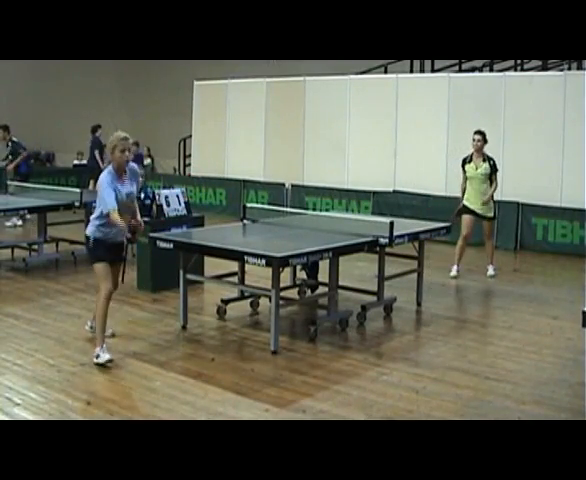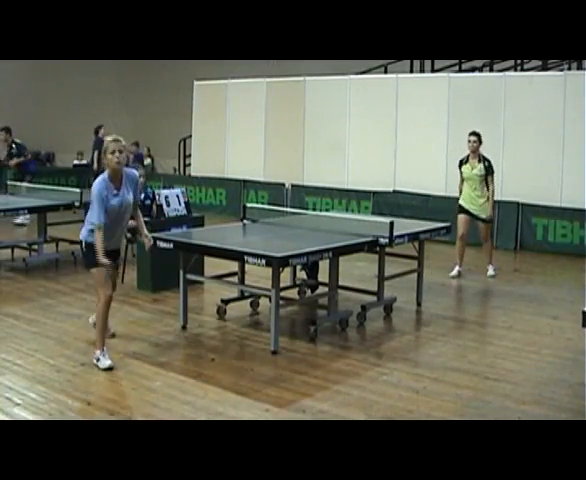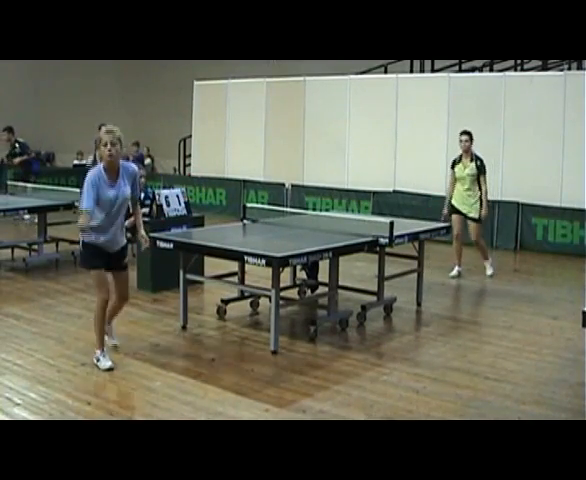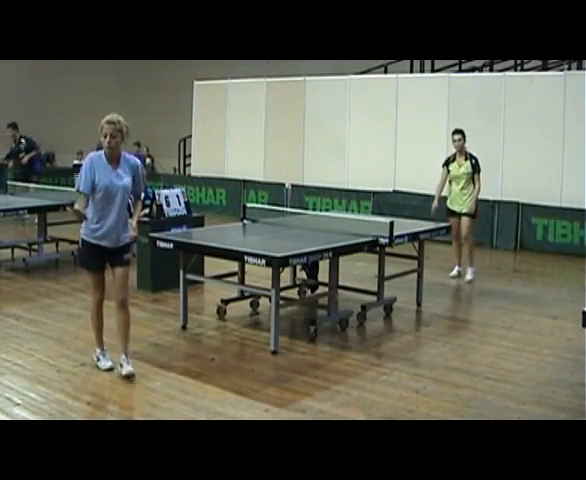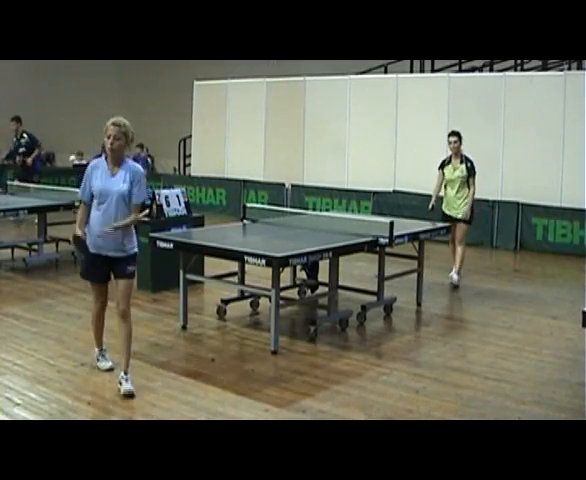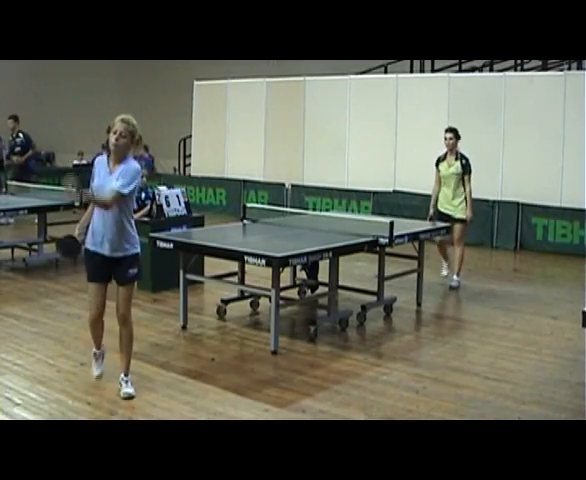
dt=0.2s
person 1, frame 1
left shoulder: (133, 170)
right shoulder: (106, 179)
right elbow: (112, 213)
left wrist: (137, 217)
right wrist: (121, 223)
left hip: (117, 237)
right hip: (98, 236)
left knee: (112, 286)
right knee: (106, 289)
left ankle: (95, 323)
right ankle: (100, 348)
person 1, frame 2
left shoulder: (132, 177)
right shoulder: (99, 186)
left elbow: (134, 207)
right elbow: (98, 227)
left wrist: (143, 230)
right wrist: (100, 256)
left hip: (114, 243)
right hip: (93, 242)
left knee: (110, 289)
right knee: (106, 294)
left ankle: (97, 319)
right ankle: (100, 351)
person 1, frame 3
left shoulder: (131, 171)
right shoulder: (94, 176)
left elbow: (134, 204)
right elbow: (86, 214)
left wrist: (140, 229)
right wrist: (83, 225)
left hip: (117, 242)
right hip: (93, 242)
left knee: (122, 296)
right knee: (103, 296)
left ankle: (107, 324)
right ankle: (99, 352)
person 1, frame 4
left shoulder: (133, 164)
right shoulder: (92, 162)
left elbow: (138, 199)
right elbow: (83, 197)
left wrist: (135, 221)
right wrist: (79, 209)
left hip: (120, 240)
right hip: (93, 239)
left knee: (122, 299)
right knee: (98, 297)
left ankle: (125, 356)
right ankle: (99, 350)
person 1, frame 5
left shoulder: (135, 171)
right shoulder: (94, 167)
left elbow: (136, 214)
right elbow: (85, 204)
left wrist: (118, 226)
right wrist: (80, 227)
left hip: (124, 250)
right hip: (96, 248)
left knee: (123, 311)
right knee: (100, 306)
left ankle: (125, 375)
right ankle: (100, 350)
person 1, frame 6
left shoulder: (133, 169)
right shoulder: (99, 162)
left elbow: (109, 203)
right wrist: (81, 225)
left hip: (125, 250)
right hip: (96, 248)
left knee: (123, 315)
right knee: (96, 312)
left ankle: (125, 376)
right ankle: (98, 351)
person 2, frame 1
left shoulder: (490, 162)
right shoulder: (466, 161)
left elbow: (495, 183)
left wrist: (489, 195)
right wrist: (461, 199)
left hip: (486, 204)
right hip: (469, 203)
left knee: (488, 236)
right knee: (464, 235)
left ankle: (490, 266)
right ankle: (456, 266)
person 2, frame 2
left shoulder: (486, 162)
right shoulder: (462, 162)
left elbow: (491, 185)
left wrist: (490, 206)
right wrist: (460, 198)
left hip: (482, 205)
right hip: (465, 203)
left knee: (485, 238)
right knee: (461, 235)
left ankle: (490, 266)
right ankle: (458, 267)
person 2, frame 3
left shoulder: (478, 161)
right shoulder: (455, 162)
left elbow: (483, 185)
right elbow: (452, 185)
left wrist: (485, 206)
right wrist: (446, 205)
left hip: (474, 204)
right hip: (457, 203)
left knee: (475, 238)
right knee: (456, 235)
left ankle: (487, 261)
right ankle: (458, 267)
person 2, frame 4
left shoulder: (472, 160)
right shoulder: (449, 161)
left elbow: (477, 183)
right elbow: (442, 182)
left wrist: (474, 202)
right wrist: (436, 200)
left hip: (468, 202)
right hip: (453, 203)
left knee: (465, 235)
right knee: (455, 236)
left ankle: (471, 268)
right ankle: (458, 266)
person 2, frame 5
left shoulder: (468, 163)
right shoulder: (444, 163)
left elbow: (472, 187)
right elbow: (439, 184)
left wrist: (468, 207)
right wrist: (433, 200)
left hip: (463, 207)
right hip: (448, 206)
left knee: (460, 241)
right knee: (451, 239)
left ankle: (457, 275)
right ankle: (456, 267)
person 2, frame 6
left shoulder: (463, 160)
right shoulder: (440, 160)
left elbow: (468, 186)
right elbow: (437, 184)
left wrist: (469, 208)
right wrist: (432, 205)
left hip: (459, 206)
right hip: (443, 205)
left knee: (458, 241)
right knee: (439, 239)
left ankle: (456, 276)
right ankle: (446, 262)
